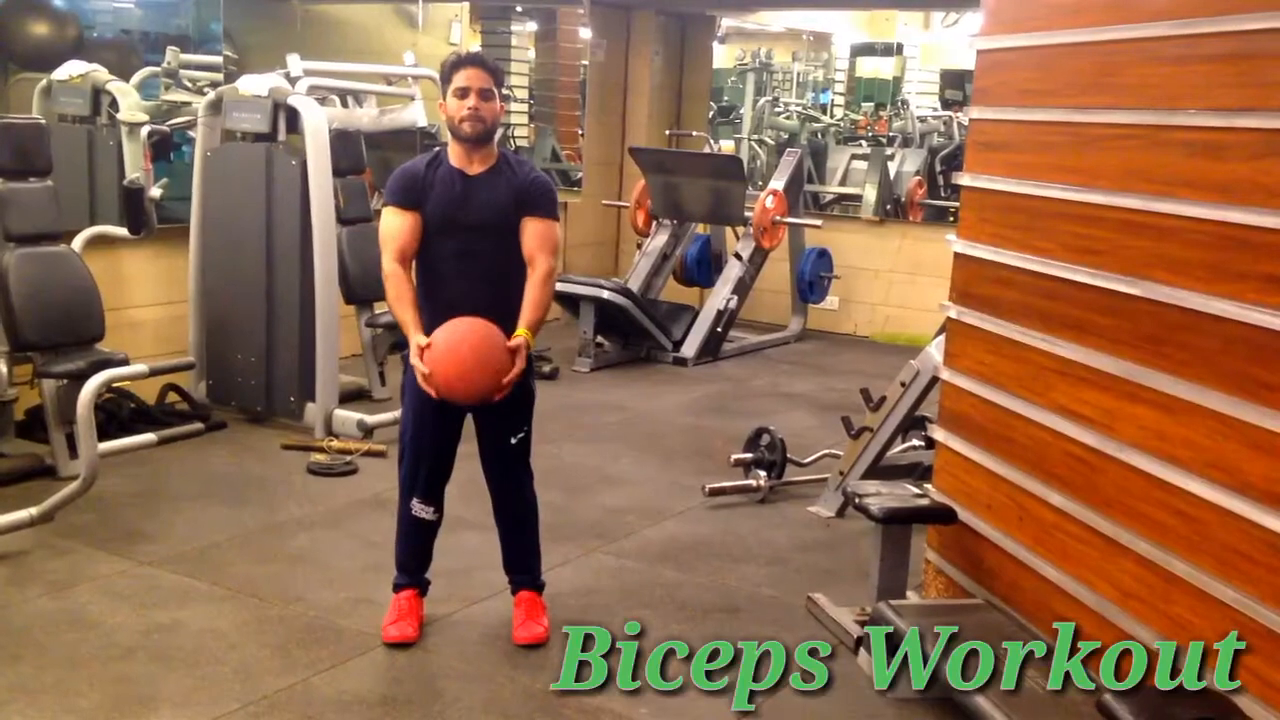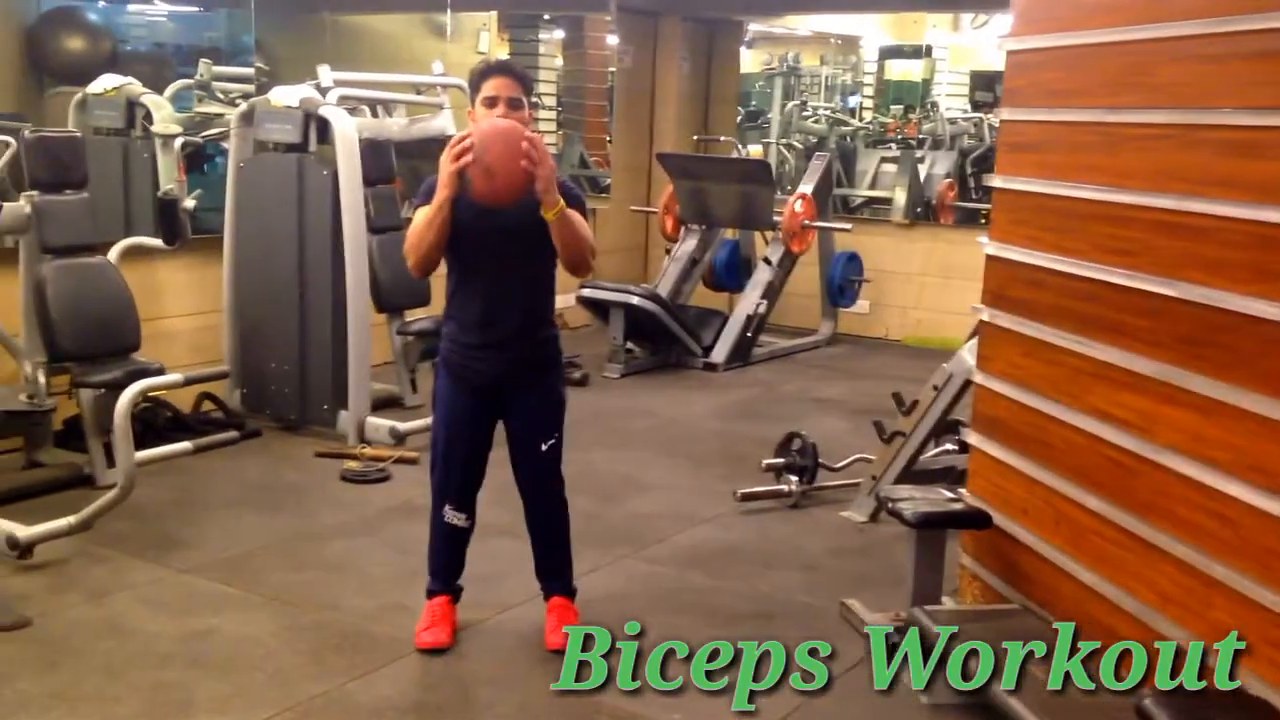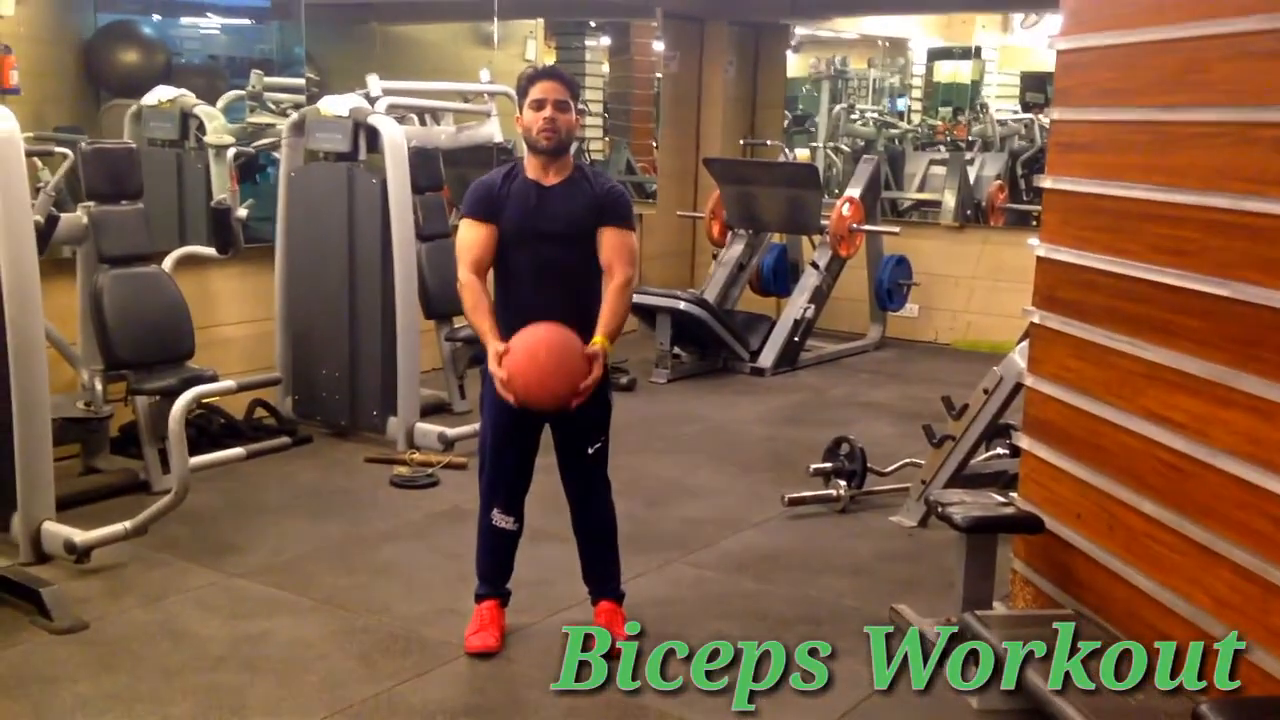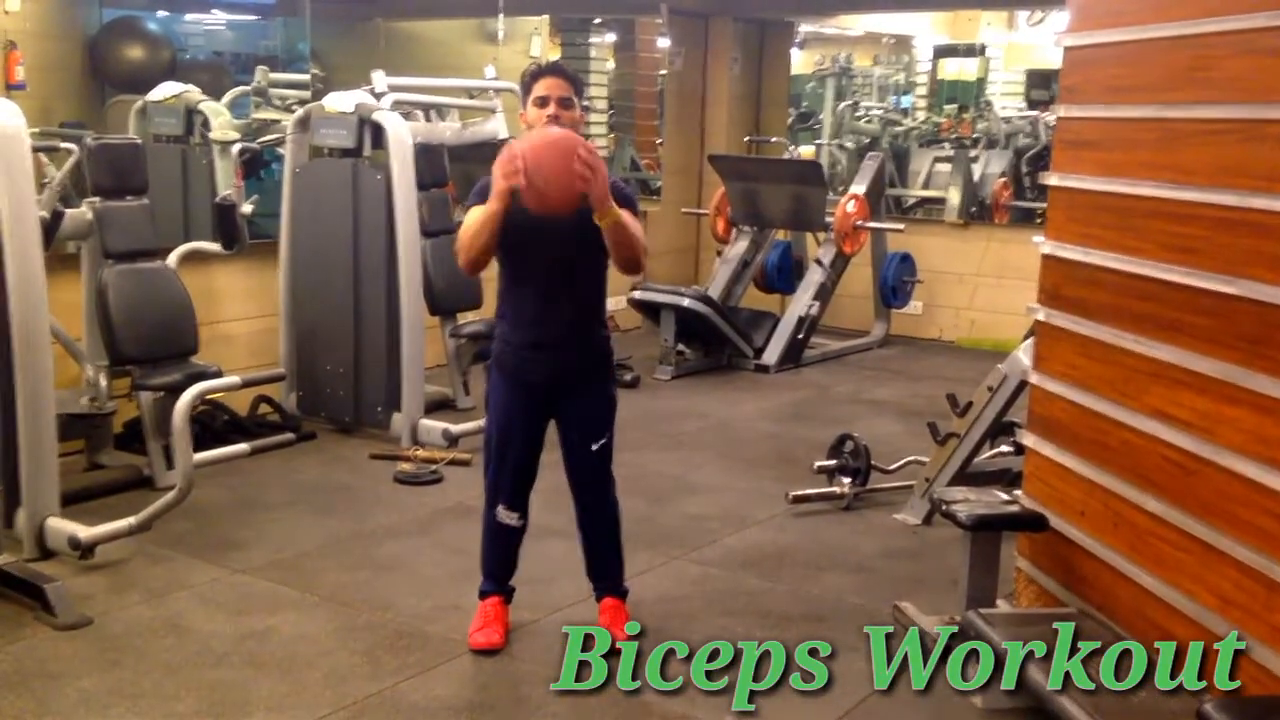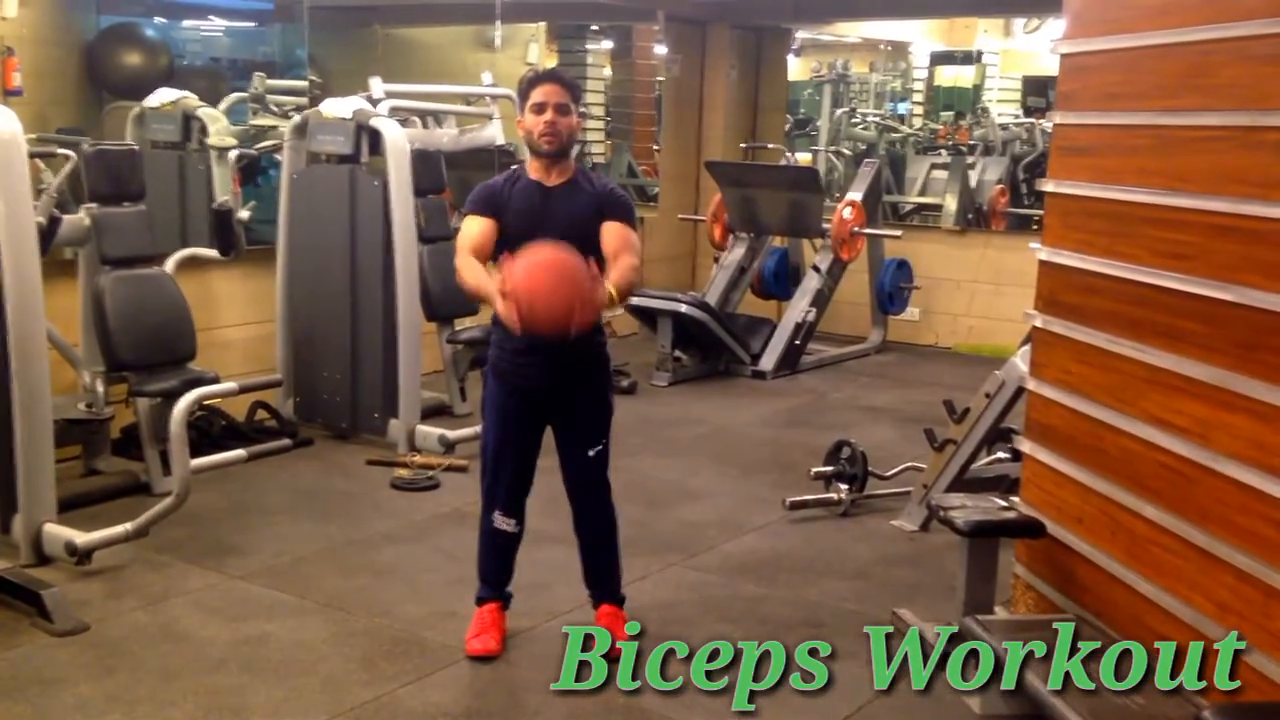
dt=1s
person 1, frame 1
left shoulder: (530, 184)
right shoulder: (412, 179)
left elbow: (542, 266)
right elbow: (395, 262)
left wrist: (522, 338)
right wrist: (414, 336)
left hip: (505, 356)
right hip: (434, 354)
left knee: (512, 478)
right knee: (420, 477)
left ankle: (527, 590)
right ankle: (409, 589)
person 1, frame 2
left shoulder: (557, 188)
right shoulder: (442, 185)
left elbow: (582, 262)
right elbow: (417, 262)
left wrist: (547, 196)
right wrist: (446, 193)
left hip: (535, 364)
right hip: (464, 363)
left knee: (544, 485)
right knee: (452, 486)
left ankle: (560, 597)
right ankle: (441, 596)
person 1, frame 3
left shoulder: (605, 195)
right shoulder: (489, 192)
left elbow: (620, 275)
right elbow: (470, 273)
left wrist: (601, 344)
right wrist: (492, 343)
left hip: (581, 369)
right hip: (510, 368)
left knee: (590, 488)
right knee: (501, 488)
left ankle: (607, 601)
right ankle: (490, 600)
person 1, frame 4
left shoulder: (608, 187)
right shoulder: (496, 184)
left elbow: (635, 260)
right elbow: (467, 258)
left wrist: (601, 204)
right wrist: (500, 203)
left hip: (586, 365)
right hip: (516, 364)
left knee: (595, 485)
right knee: (506, 486)
left ankle: (611, 598)
right ankle: (494, 597)
person 1, frame 5
left shoulder: (605, 197)
right shoulder: (492, 195)
left elbow: (628, 265)
right elbow: (465, 263)
left wrist: (605, 294)
right wrist: (495, 292)
left hip: (584, 371)
right hip: (512, 369)
left knee: (591, 491)
right knee: (502, 492)
left ankle: (608, 604)
right ankle: (491, 603)
